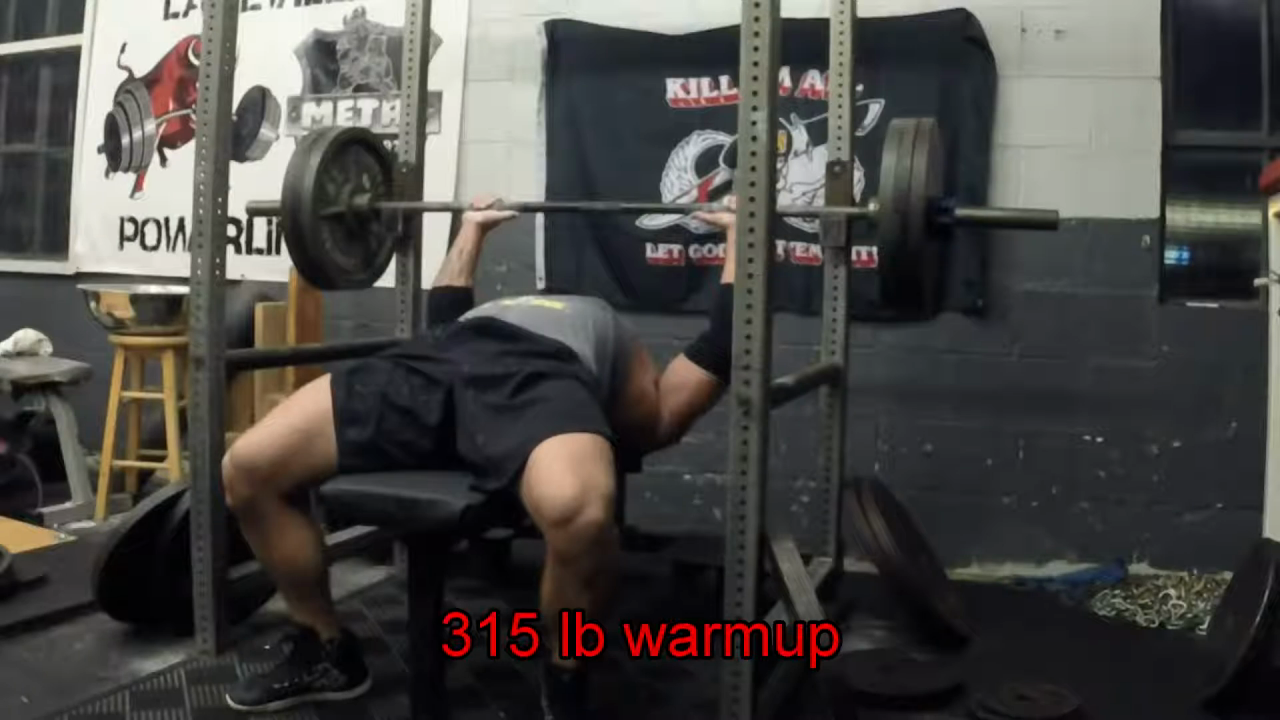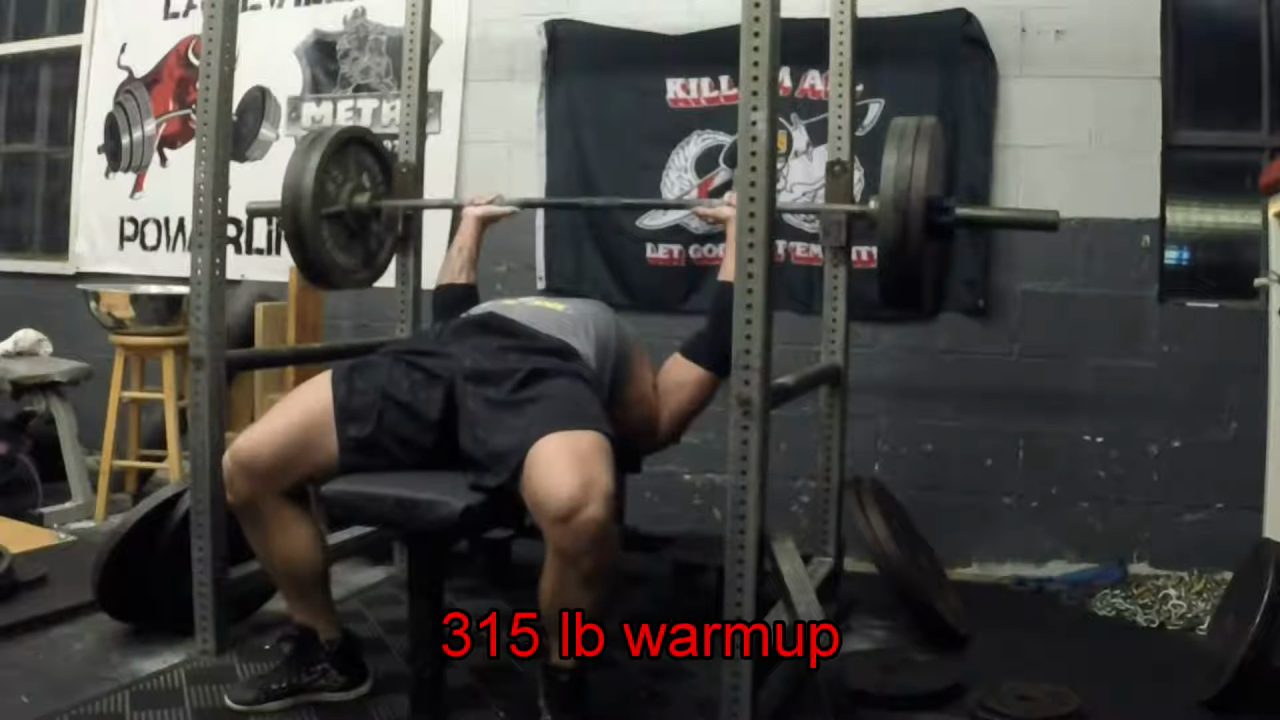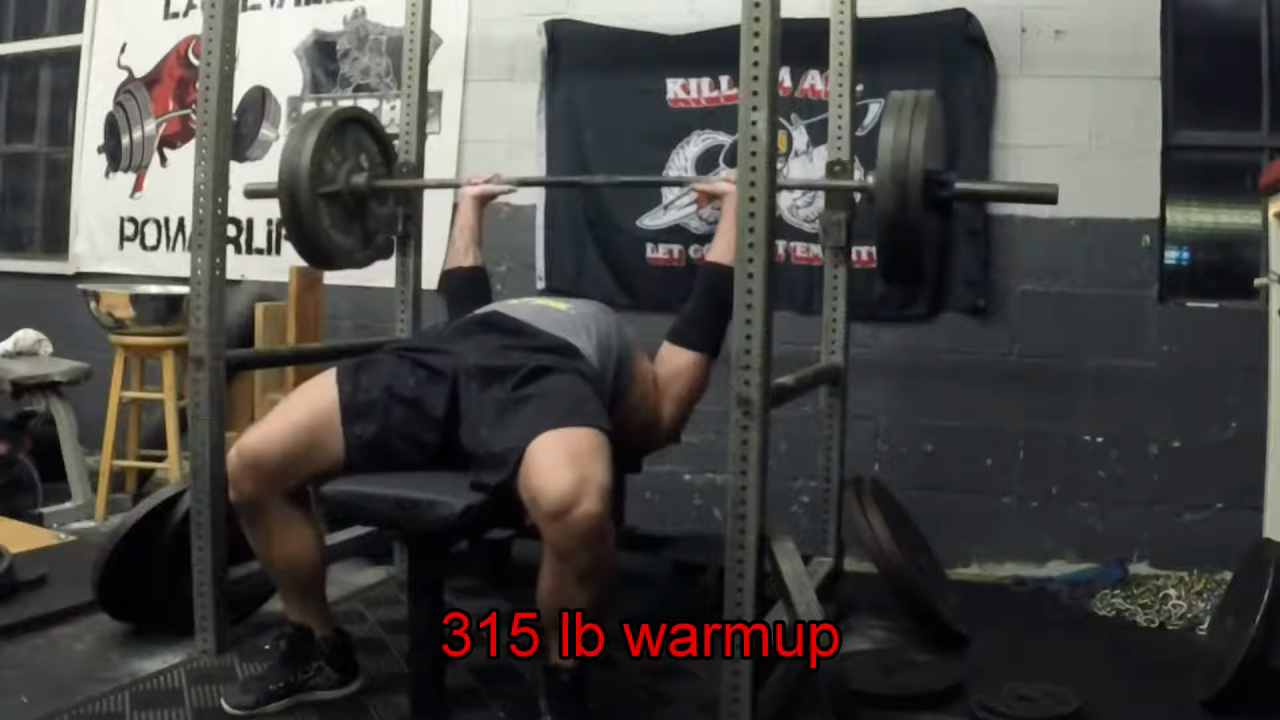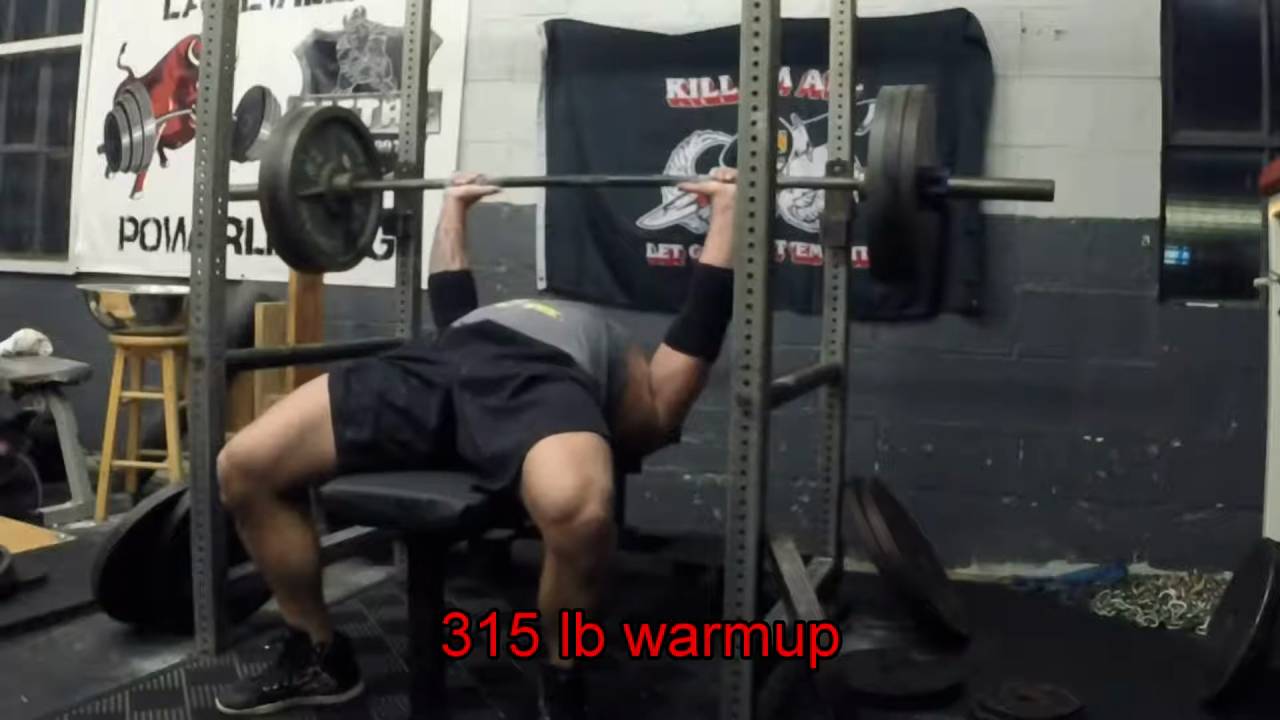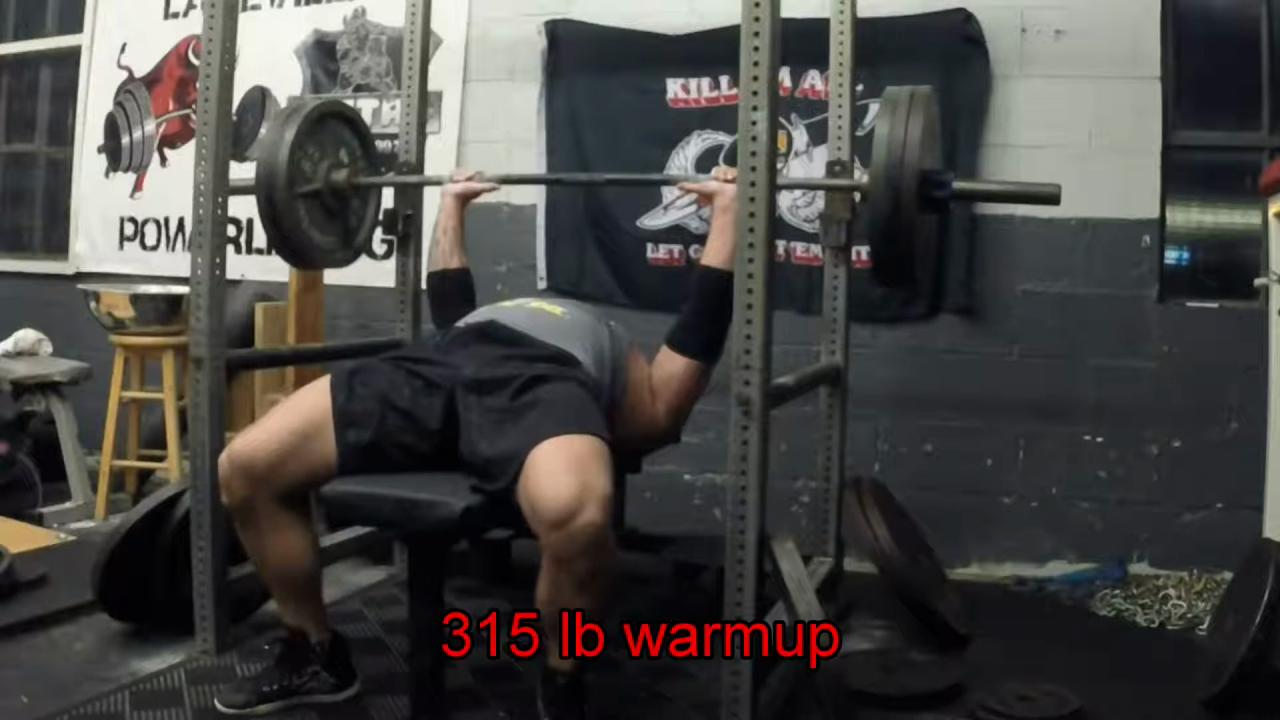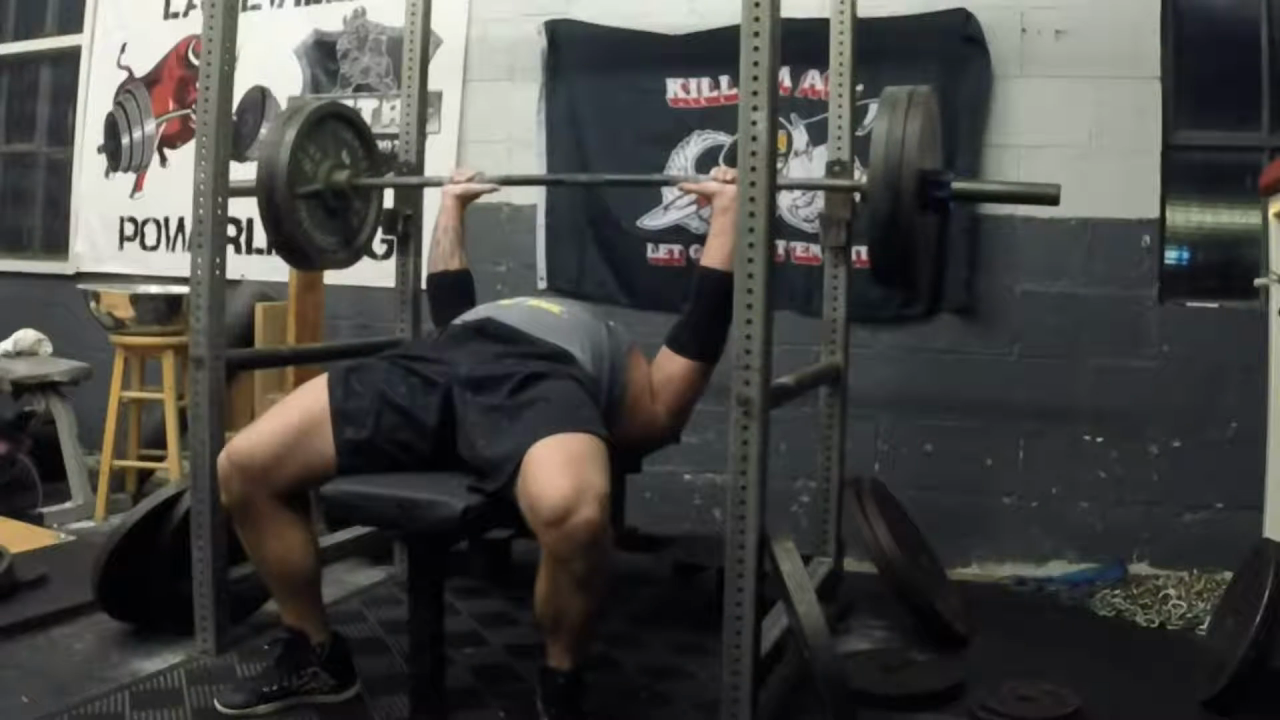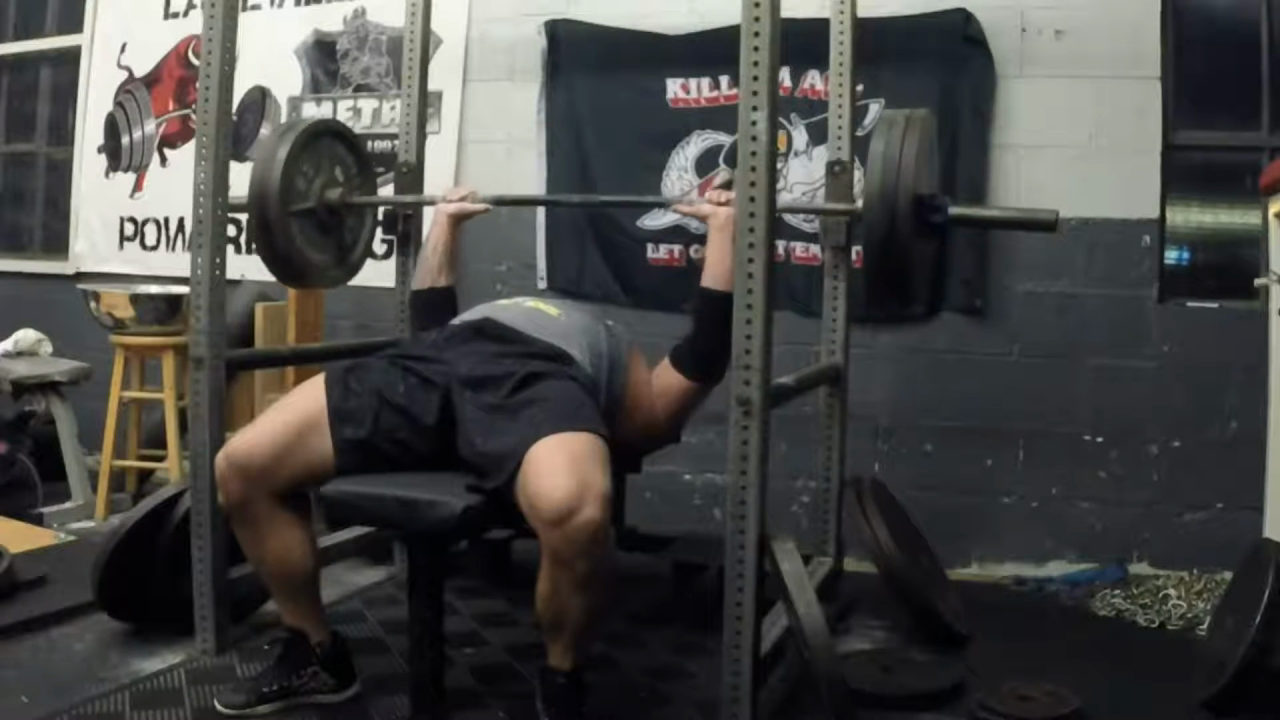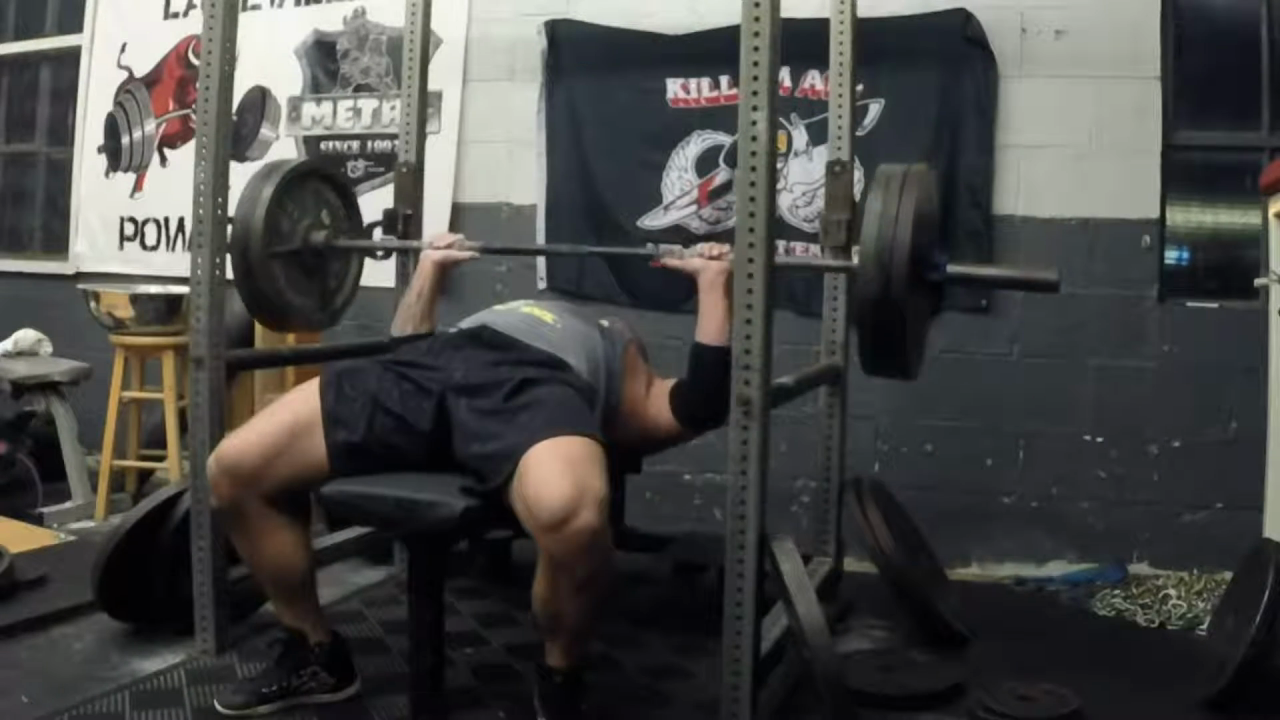
dt=0.5s
person 1, frame 1
left shoulder: (648, 405)
left elbow: (720, 345)
right elbow: (445, 314)
left wrist: (736, 236)
right wrist: (471, 229)
left knee: (578, 511)
right knee: (247, 468)
right ankle: (325, 652)
person 1, frame 2
left shoulder: (648, 406)
left elbow: (718, 341)
right elbow: (452, 310)
left wrist: (738, 231)
right wrist: (470, 225)
left knee: (580, 507)
right knee: (248, 466)
right ankle: (326, 654)
person 1, frame 3
left shoulder: (649, 403)
left elbow: (707, 314)
right elbow: (462, 294)
left wrist: (733, 206)
right wrist: (469, 205)
left knee: (575, 506)
right knee: (251, 465)
right ankle: (318, 651)
person 1, frame 4
left shoulder: (647, 400)
left elbow: (703, 319)
right elbow: (450, 300)
left wrist: (725, 207)
right wrist: (454, 207)
left knee: (579, 507)
right knee: (244, 466)
right ankle: (317, 656)
person 1, frame 5
left shoulder: (646, 400)
left elbow: (703, 324)
right elbow: (449, 301)
left wrist: (726, 208)
right wrist: (451, 203)
left knee: (575, 514)
right knee: (244, 467)
right ankle: (314, 654)
person 1, frame 6
left shoulder: (646, 399)
left elbow: (704, 325)
right elbow: (449, 301)
left wrist: (725, 209)
right wrist: (452, 205)
left knee: (574, 513)
right knee: (243, 467)
right ankle: (314, 655)
person 1, frame 7
left shoulder: (641, 399)
left elbow: (706, 351)
right elbow: (432, 316)
left wrist: (722, 227)
right wrist: (444, 221)
left knee: (575, 512)
right knee: (240, 467)
right ankle: (313, 654)
person 1, frame 8
left shoulder: (640, 392)
left elbow: (703, 404)
right elbow: (407, 352)
left wrist: (713, 283)
right wrist: (429, 268)
left knee: (572, 516)
right knee: (233, 468)
right ankle: (315, 654)
